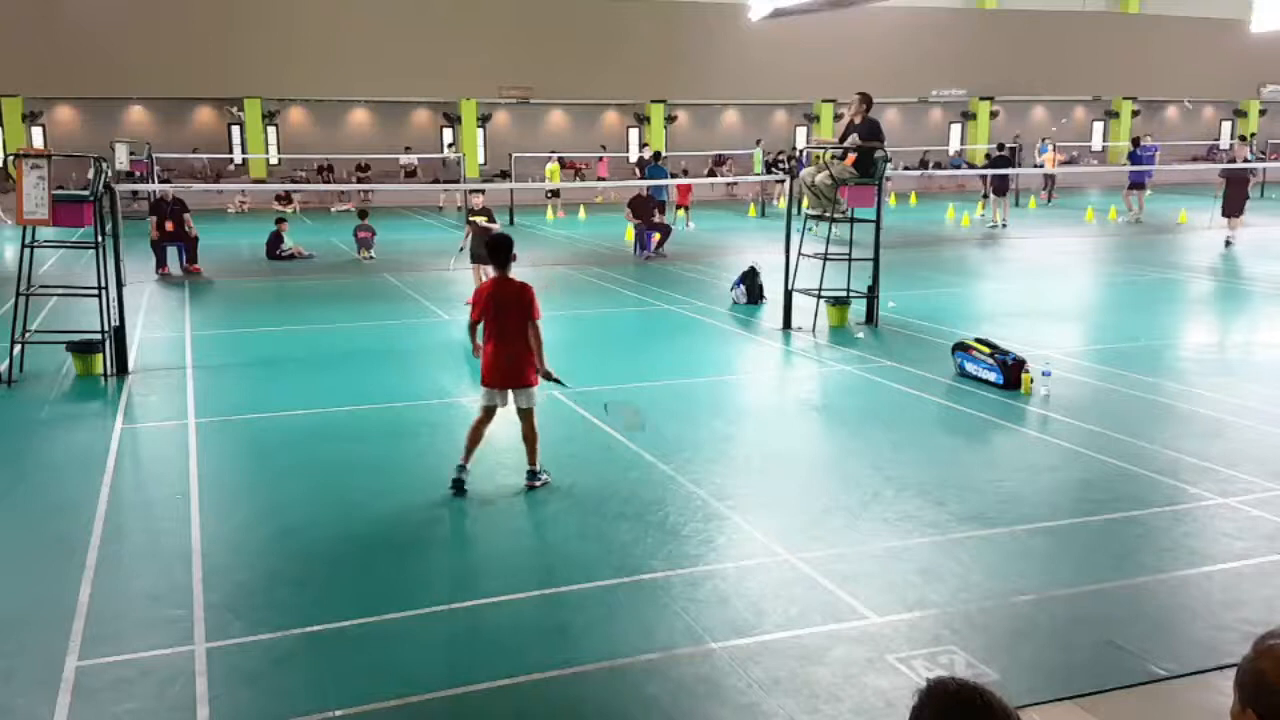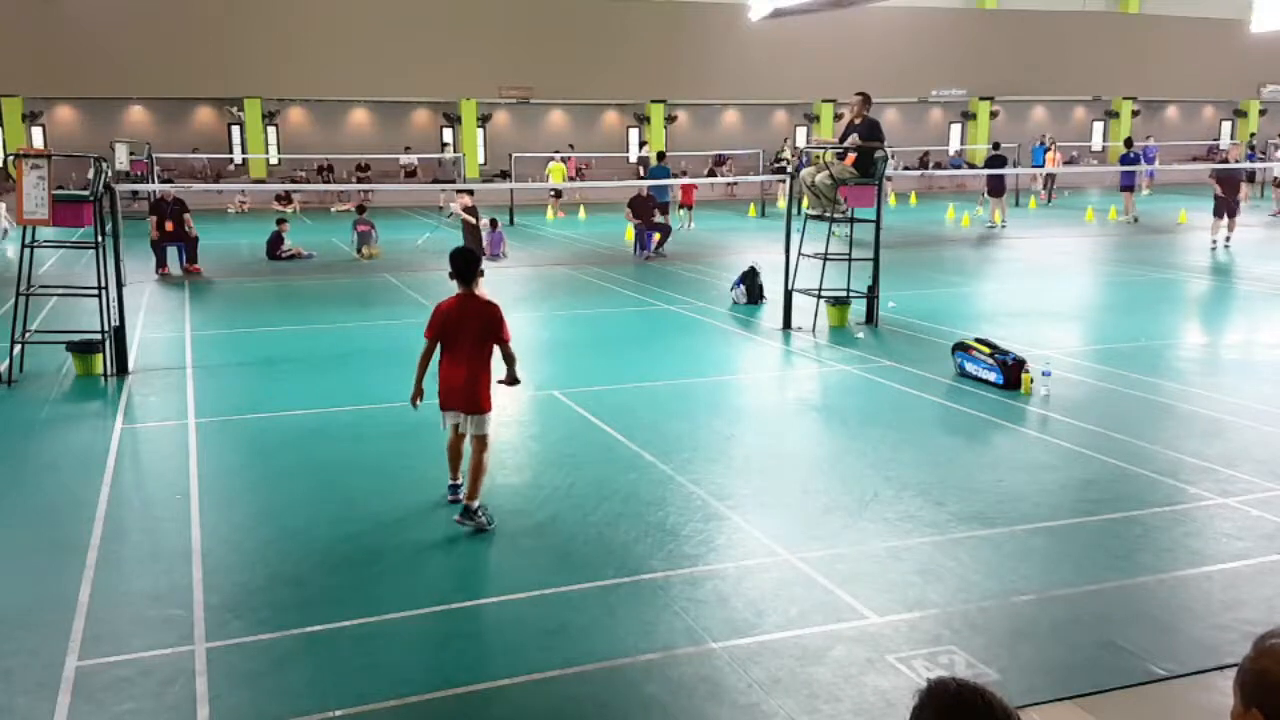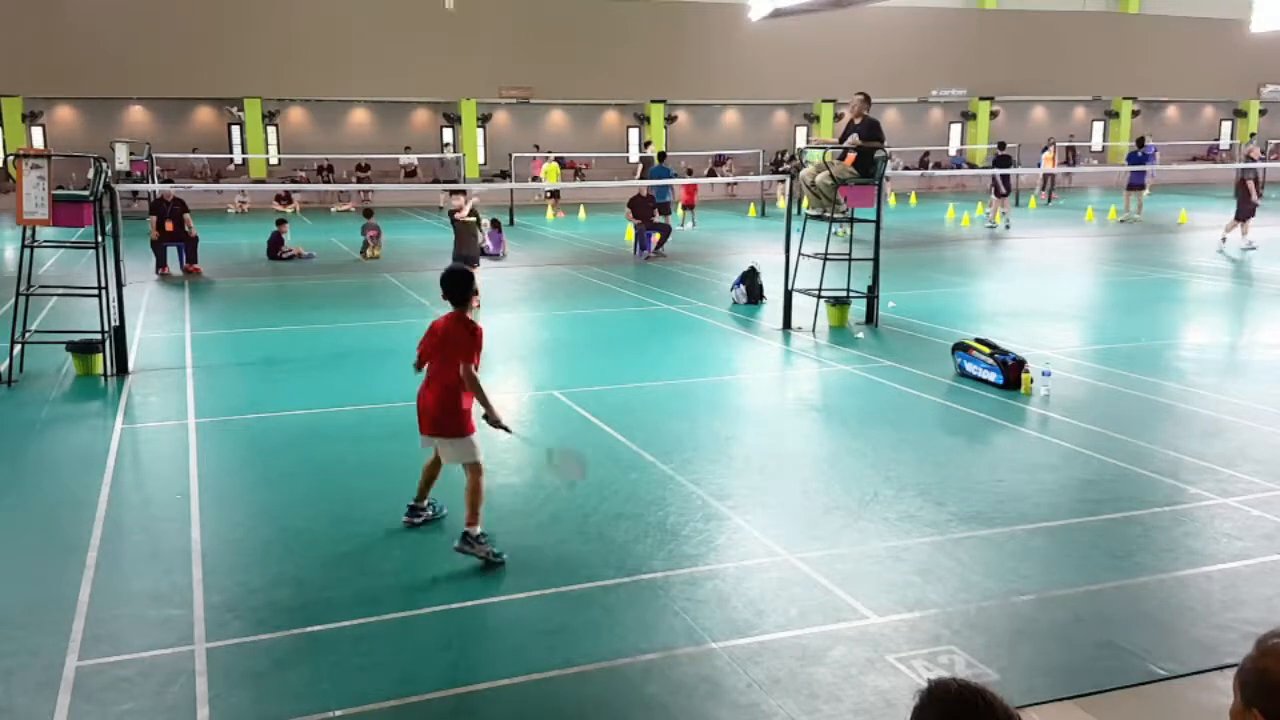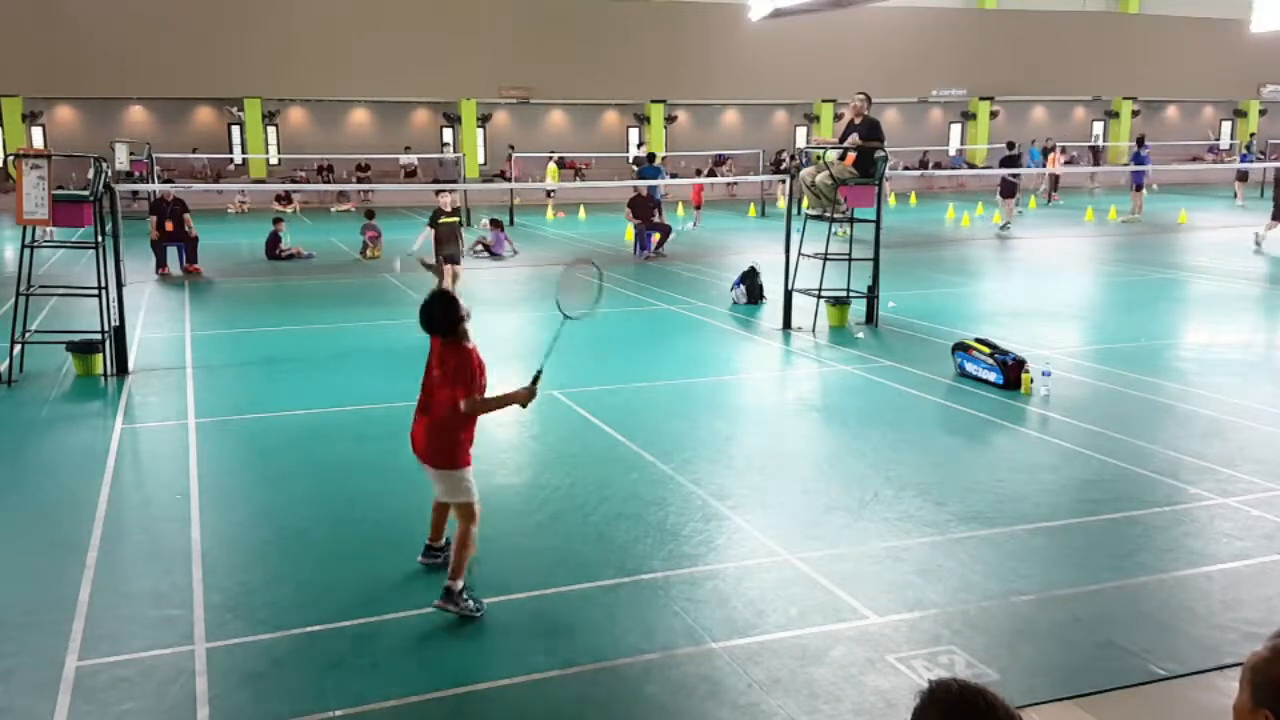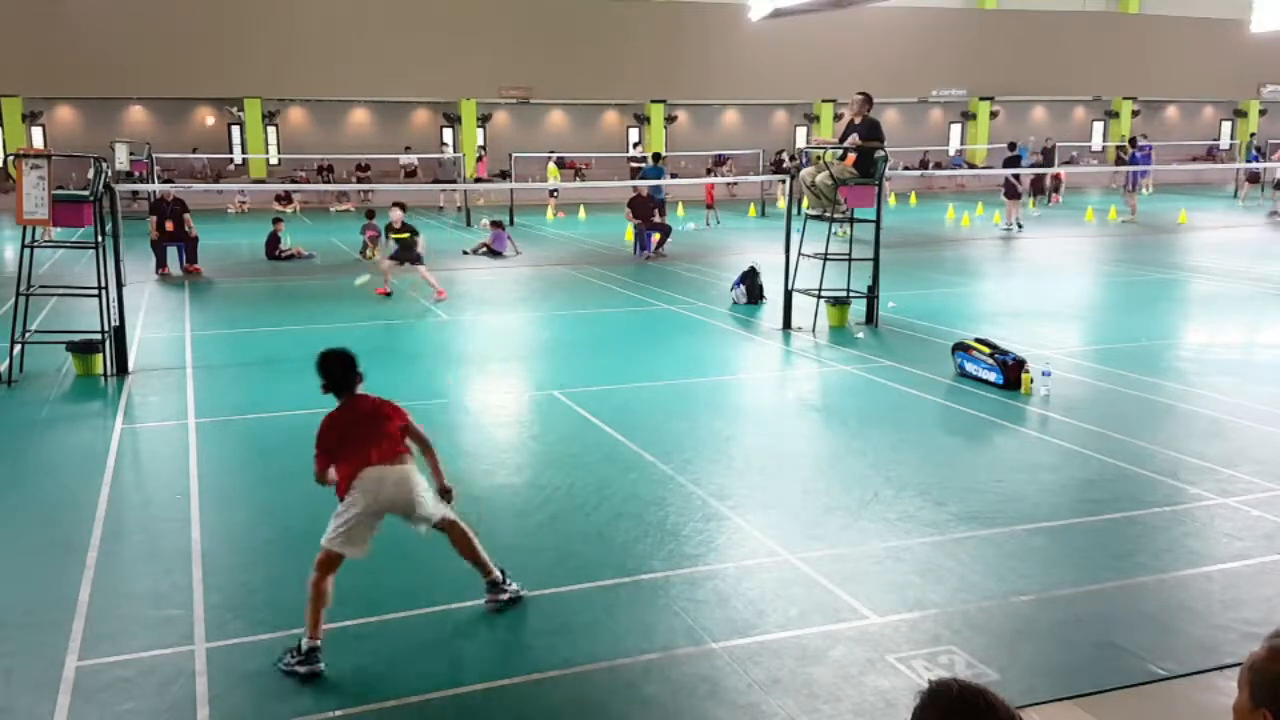
dt=0.7s
person 1, frame 1
left shoulder: (482, 291)
right shoulder: (524, 291)
left elbow: (472, 326)
right elbow: (533, 330)
left wrist: (475, 345)
right wrist: (541, 364)
left hip: (493, 365)
right hip: (521, 366)
left knee: (484, 416)
right knee: (527, 418)
left ankle: (462, 467)
right ankle: (534, 472)
person 1, frame 2
left shoulder: (442, 310)
right shoulder: (491, 310)
left elbow: (428, 350)
right elbow: (507, 351)
left wrist: (418, 385)
right wrist: (512, 373)
left hip: (449, 386)
right hip: (476, 387)
left knee: (456, 433)
right knee: (480, 445)
left ankle: (455, 485)
right ankle: (470, 507)
person 1, frame 3
left shoulder: (437, 325)
right shoulder: (472, 330)
left elbow: (418, 364)
right elbow: (467, 373)
right wrist: (489, 408)
left hip: (427, 405)
right hip: (452, 410)
left knee: (438, 457)
right knee: (475, 470)
left ankle: (418, 507)
right ankle: (471, 535)
person 1, frame 4
left shoulder: (442, 335)
right shoulder: (465, 358)
right elbow: (468, 407)
right wrist: (515, 396)
left hip: (425, 437)
right hip: (445, 445)
left knee: (448, 493)
right knee: (466, 511)
left ankle: (434, 546)
right ankle: (453, 590)
person 1, frame 5
left shoulder: (329, 425)
right shoulder: (386, 407)
left elbow: (320, 477)
right elbow: (424, 444)
left wrist: (338, 480)
right wrist: (441, 481)
left hip: (365, 486)
right hip: (405, 478)
left knee: (324, 567)
right knee: (451, 523)
left ankle: (310, 649)
right ankle: (497, 585)
